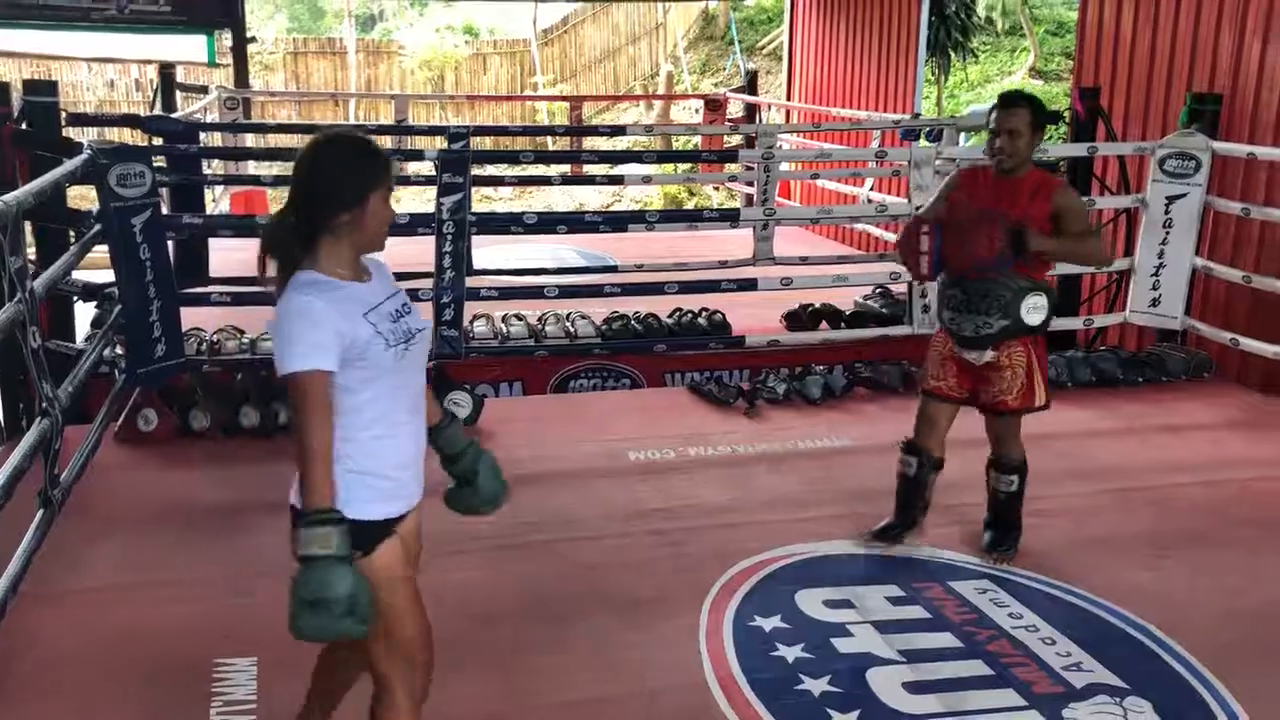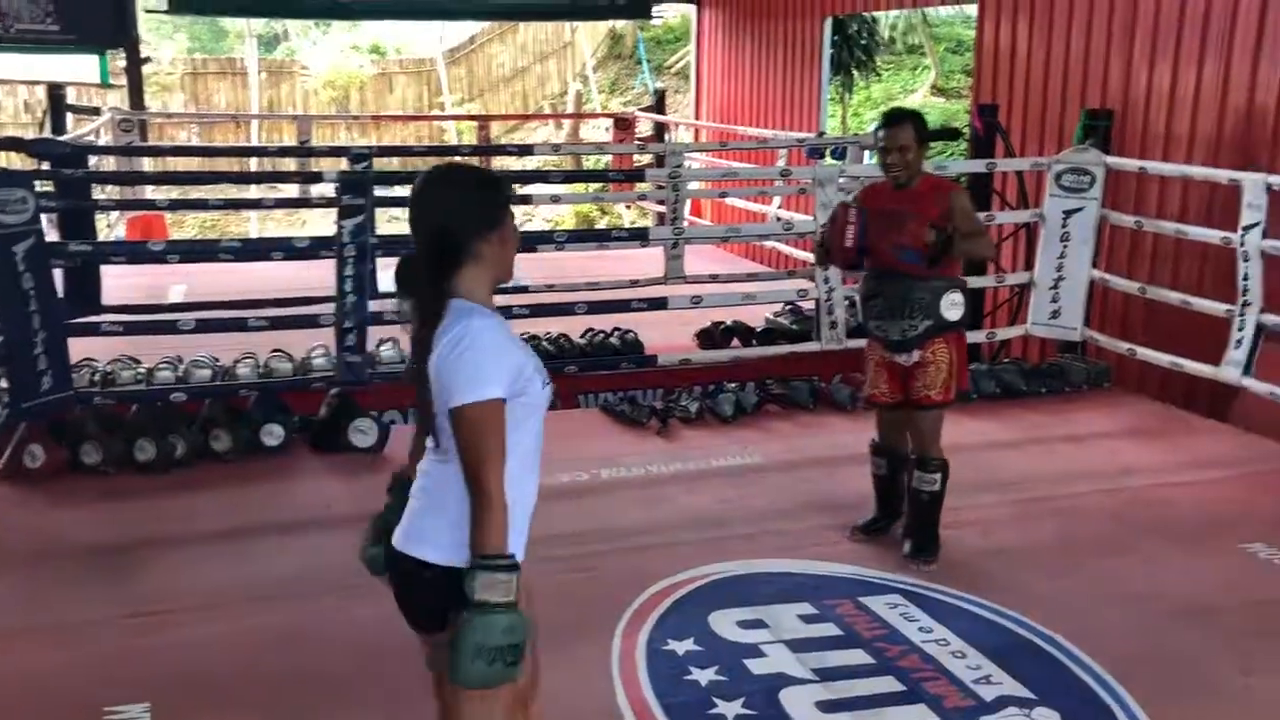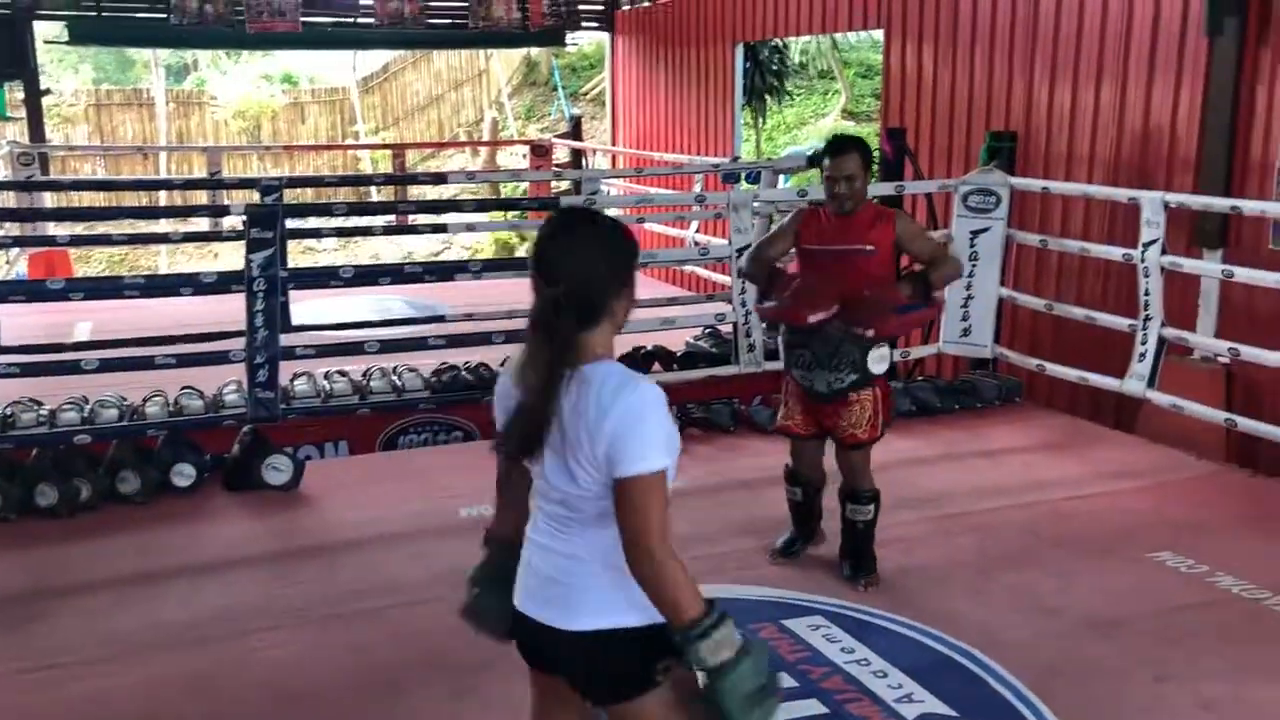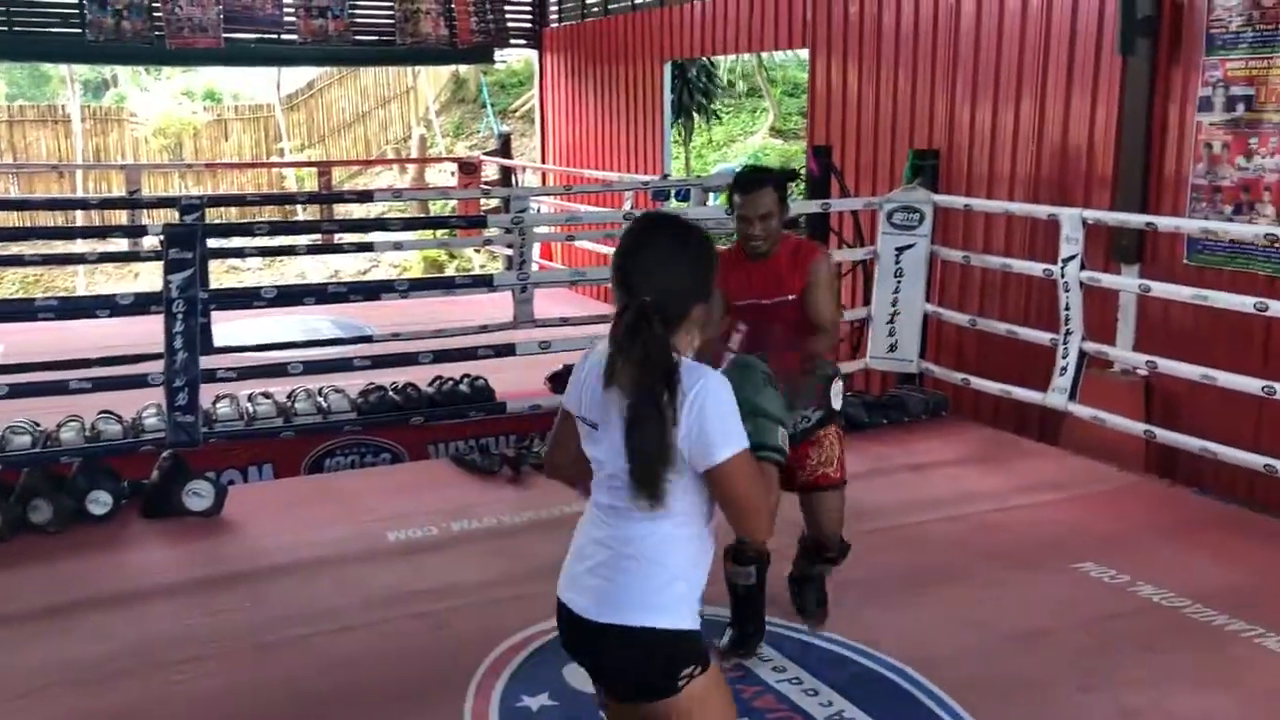
dt=0.7s
person 1, frame 1
left shoulder: (376, 275)
right shoulder: (310, 308)
right elbow: (312, 444)
left wrist: (455, 446)
right wrist: (320, 552)
left hip: (400, 498)
right hip: (353, 515)
left knee: (364, 638)
right knee: (406, 663)
person 1, frame 2
left shoulder: (454, 320)
right shoulder: (478, 336)
right elbow: (487, 483)
right wrist: (492, 596)
left hip: (456, 553)
right hip: (454, 567)
person 1, frame 3
left shoulder: (523, 377)
right shoulder: (631, 399)
right elbow: (650, 554)
left wrist: (500, 560)
right wrist: (718, 645)
left hip: (536, 611)
right hip: (614, 628)
person 1, frame 4
left shoulder: (594, 367)
right shoulder: (702, 390)
left elbow: (558, 464)
right elbow: (756, 524)
right wrist: (768, 427)
left hip: (582, 608)
right hip: (647, 629)
person 2, frame 1
left shoulder: (1054, 195)
right shoulder: (964, 182)
left elbow: (1100, 252)
right elbow: (922, 226)
left wrist: (1037, 242)
right wrist: (918, 246)
left hip: (1011, 337)
right hip: (955, 330)
left knee: (1004, 436)
right knee: (928, 423)
left ankle: (1003, 526)
right ankle: (906, 516)
person 2, frame 2
left shoulder: (948, 195)
right shoulder: (868, 198)
left elbow: (982, 248)
right elbow: (833, 249)
left wrist: (937, 241)
right wrist: (840, 246)
left hip: (933, 335)
right hip: (883, 334)
left knee: (925, 436)
right knee: (888, 430)
left ankle: (923, 533)
right ankle: (889, 511)
person 2, frame 3
left shoulder: (891, 224)
right shoulder: (804, 221)
left elbow: (951, 265)
right elbow: (753, 264)
left wrist: (907, 290)
right wrist: (782, 285)
left hip: (857, 366)
right hip: (804, 363)
left knee: (854, 465)
right knee: (802, 458)
left ankle: (859, 554)
right ankle: (805, 529)
person 2, frame 4
left shoulder: (813, 260)
right shoulder: (721, 269)
left elbow: (827, 334)
right elbow: (709, 342)
left wrist: (796, 366)
left hip: (810, 411)
left knee: (827, 527)
left ankle: (808, 579)
right ankle: (745, 626)
